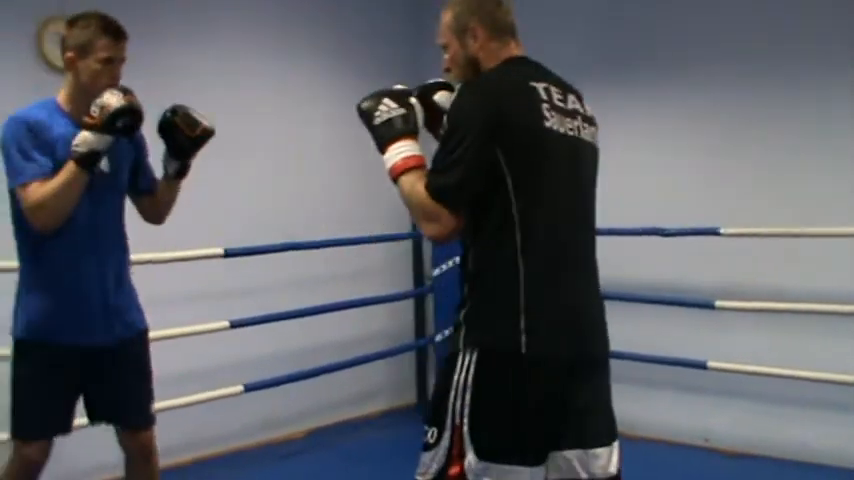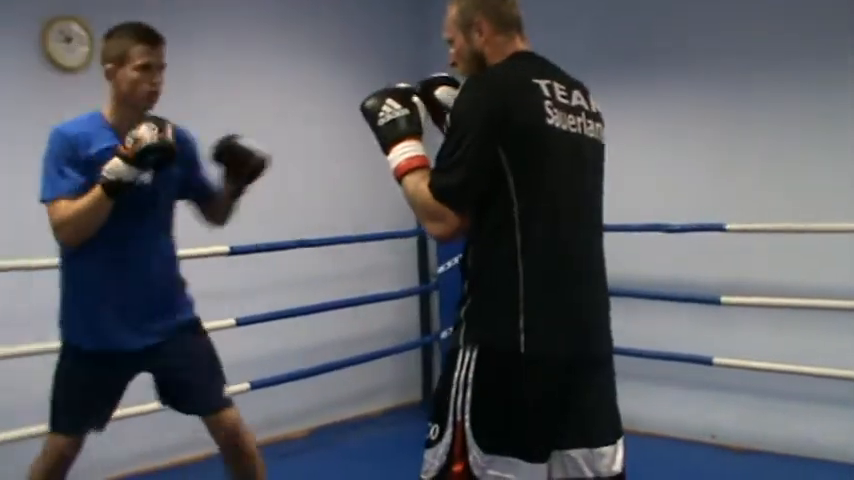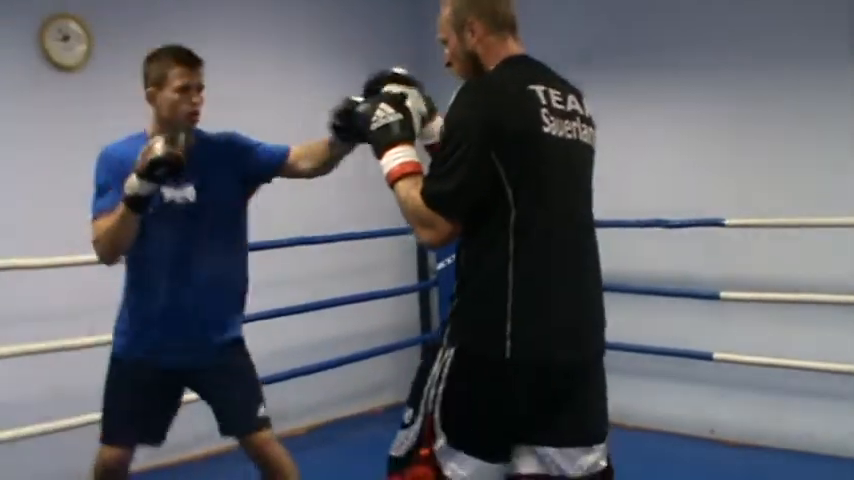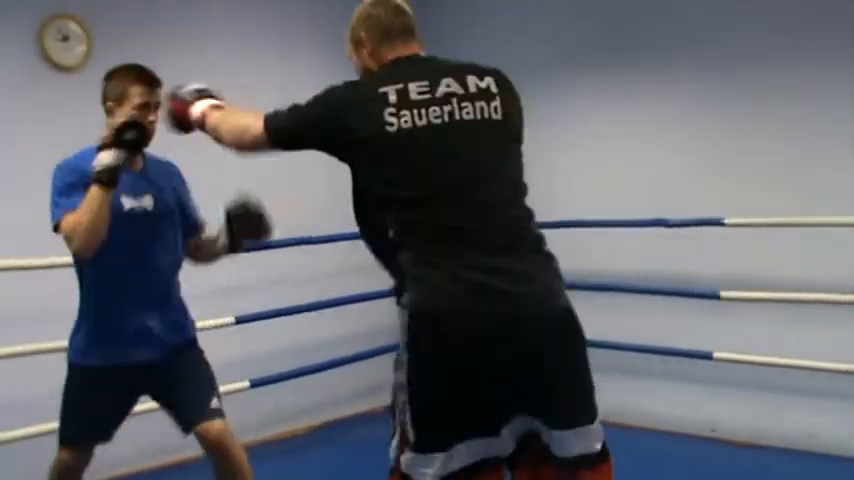
dt=0.3s
person 1, frame 1
left shoulder: (487, 94)
right shoulder: (573, 104)
left elbow: (438, 220)
left wrist: (398, 143)
right wrist: (453, 128)
left hip: (505, 336)
right hip: (580, 332)
person 1, frame 2
left shoulder: (490, 90)
right shoulder: (581, 99)
left elbow: (443, 219)
left wrist: (402, 142)
right wrist: (458, 122)
left hip: (507, 333)
right hip: (584, 330)
person 1, frame 3
left shoulder: (486, 99)
right shoulder: (572, 103)
left elbow: (434, 226)
left wrist: (398, 144)
right wrist: (427, 122)
left hip: (499, 336)
right hip: (575, 332)
person 1, frame 4
left shoulder: (355, 104)
right shoulder: (495, 86)
left elbow: (250, 133)
left wrist: (201, 108)
left hip: (449, 319)
right hip: (538, 308)
person 2, frame 1
left shoulder: (122, 134)
left elbow: (156, 211)
right elbow: (43, 215)
left wrist: (179, 158)
right wrist: (89, 143)
left hip: (118, 319)
right hip: (48, 324)
left knee: (141, 442)
person 2, frame 2
left shoulder: (174, 143)
right shoulder: (70, 140)
left elbow: (217, 214)
right elbow: (68, 232)
left wrist: (237, 181)
right wrist: (121, 166)
left hip: (168, 318)
right hip: (93, 328)
left knee: (231, 428)
person 2, frame 3
left shoulder: (228, 151)
right shoulder: (117, 158)
left elbow: (308, 162)
right elbow: (107, 249)
left wrist: (342, 138)
right wrist: (141, 180)
left hip: (216, 335)
right hip: (143, 340)
left knee: (262, 444)
person 2, frame 4
left shoulder: (168, 175)
right shoulder: (73, 170)
left elbow: (196, 251)
right elbow: (83, 243)
left wrist: (230, 239)
right wrist: (109, 165)
left hip: (170, 341)
right hip: (101, 347)
left knee: (218, 436)
